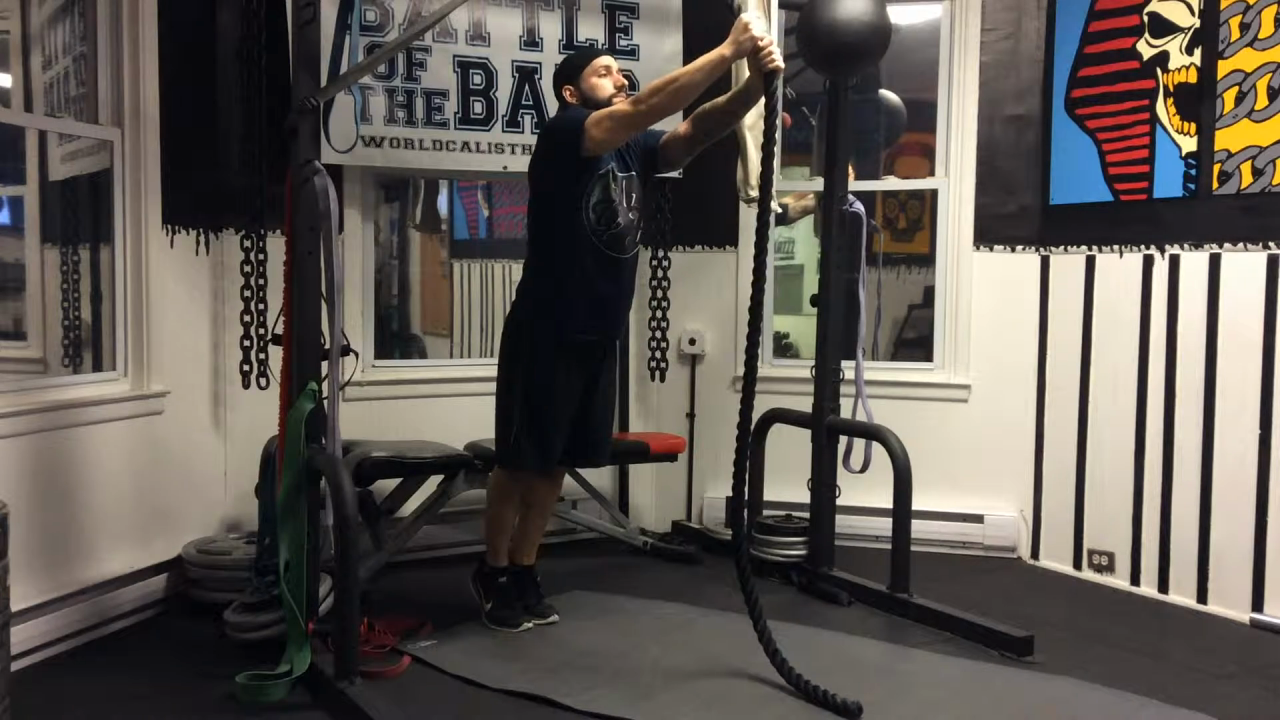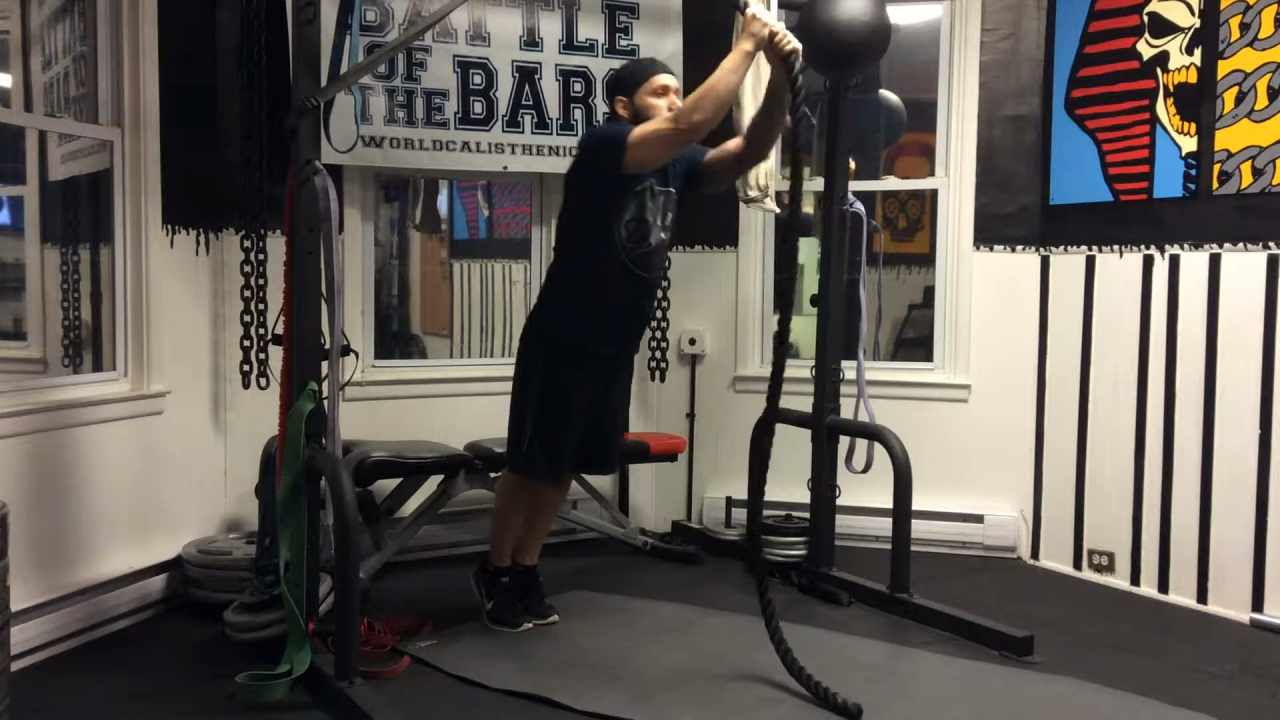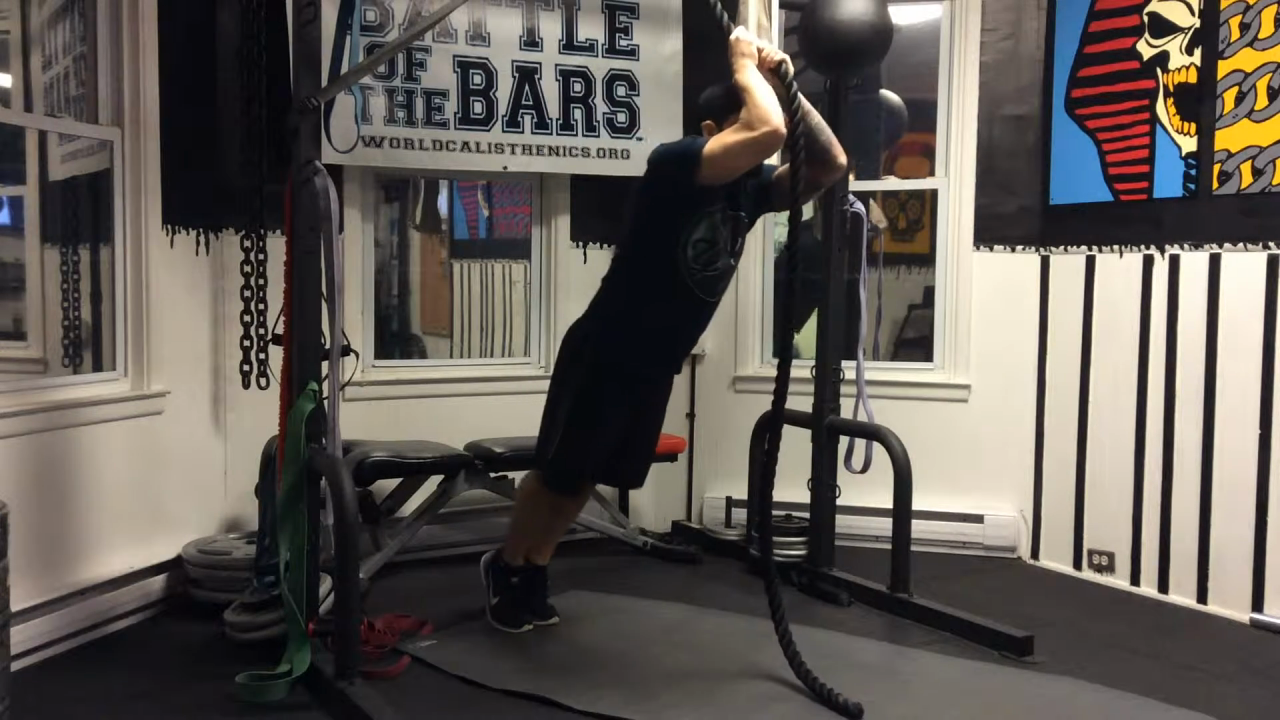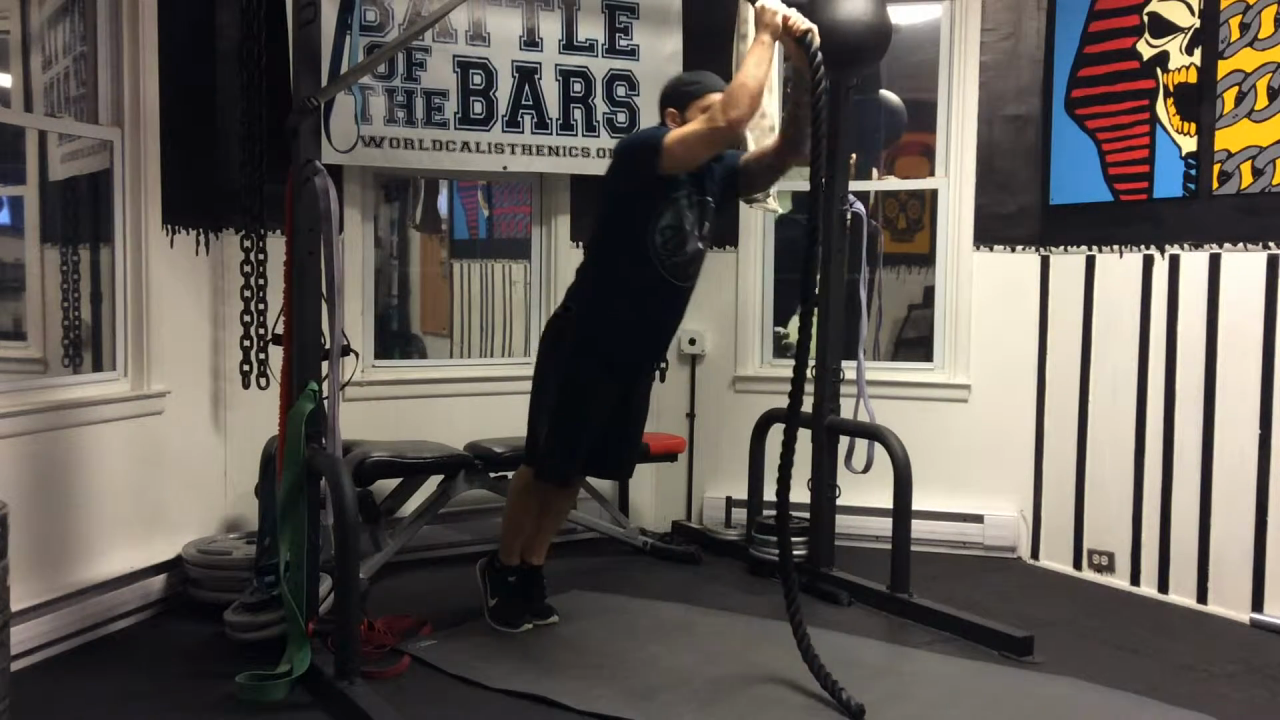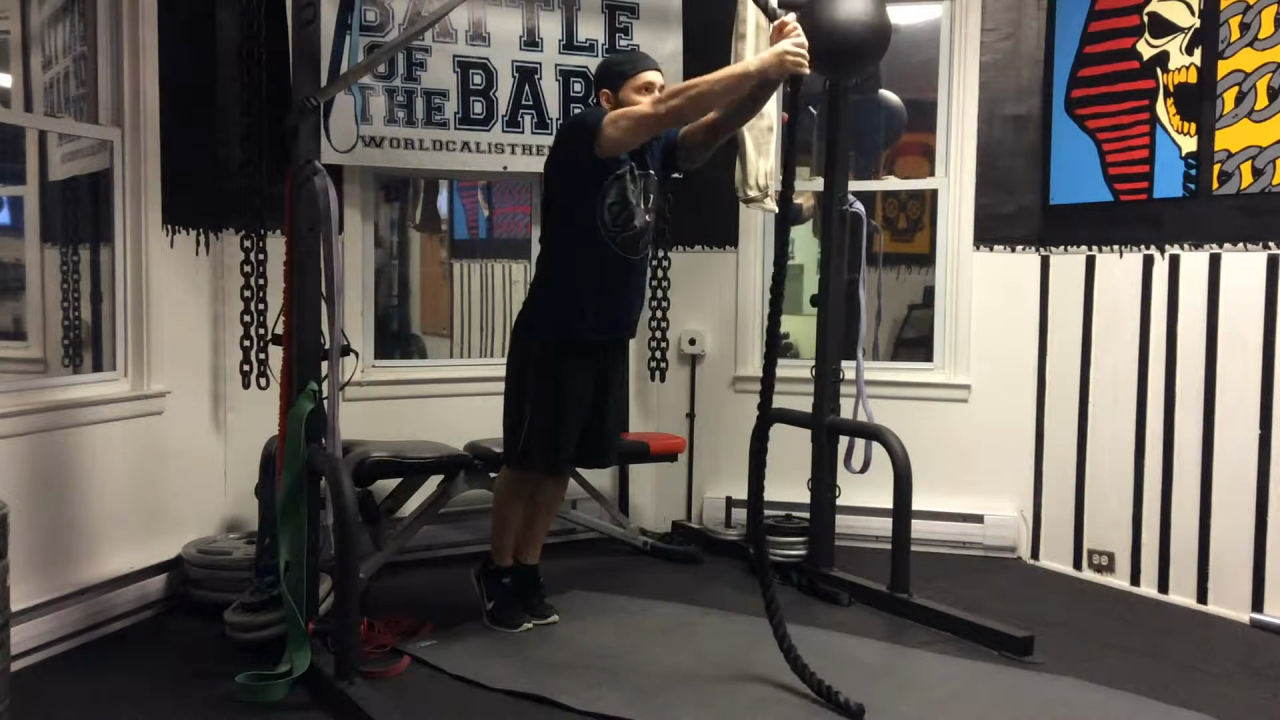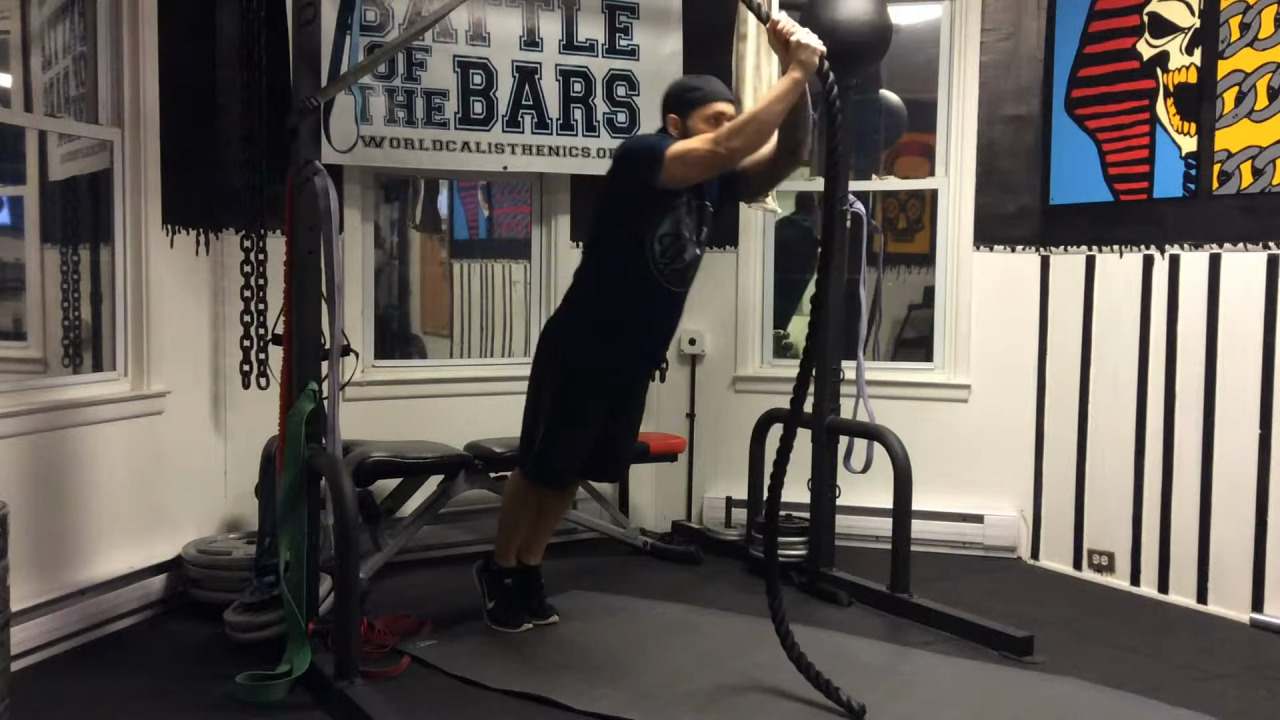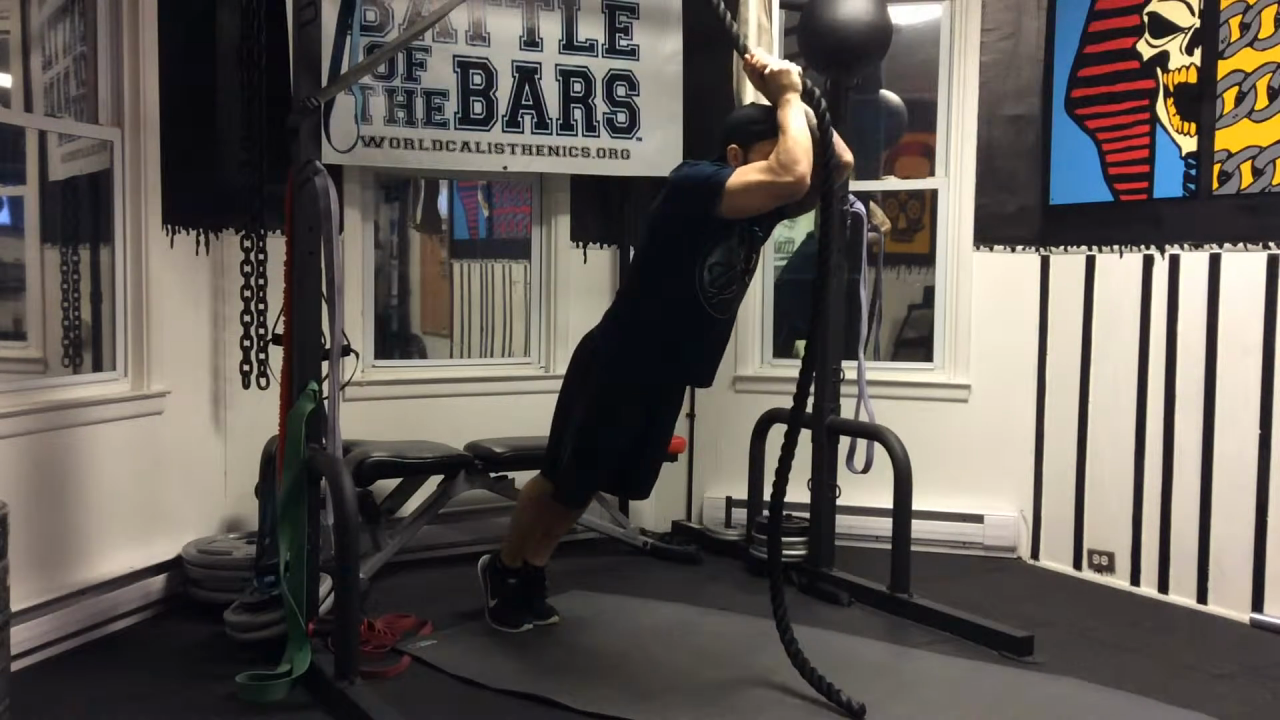
dt=0.7s
person 1, frame 1
left shoulder: (635, 148)
right shoulder: (561, 137)
left elbow: (699, 127)
right elbow: (647, 107)
left wrist: (756, 81)
right wrist: (728, 49)
left hip: (599, 335)
right hip: (545, 333)
left knee: (555, 461)
right knee: (520, 459)
left ankle: (523, 570)
right ankle: (493, 573)
person 1, frame 2
left shoulder: (677, 164)
right shoulder: (602, 147)
left elbow: (749, 149)
right elbow: (691, 124)
left wrist: (780, 76)
left hip: (617, 346)
right hip: (564, 343)
left knee: (562, 468)
right knee: (532, 465)
left ankle: (524, 573)
right ankle: (495, 574)
person 1, frame 3
left shoulder: (752, 188)
right shoulder: (674, 164)
left elbow: (830, 163)
right elbow: (769, 132)
left wrist: (781, 83)
right wrist: (744, 66)
left hip: (657, 366)
right hip: (603, 355)
left knee: (586, 478)
right knee: (558, 473)
left ankle: (533, 572)
right ankle: (507, 569)
person 1, frame 4
left shoulder: (718, 174)
right shoulder: (641, 154)
left elbow: (792, 148)
right elbow: (730, 121)
left wrist: (803, 65)
left hip: (639, 355)
right hip: (583, 346)
left knee: (578, 472)
right knee: (549, 466)
left ankle: (531, 572)
right ankle: (503, 570)
person 1, frame 5
left shoulder: (656, 150)
right shoulder: (581, 135)
left elbow: (720, 121)
right elbow: (668, 111)
left wrist: (772, 69)
right wrist: (759, 65)
left hip: (609, 337)
right hip: (555, 335)
left knee: (561, 463)
right knee: (529, 460)
left ankle: (527, 571)
right ankle: (497, 573)
person 1, frame 6
left shoulder: (715, 182)
right shoulder: (639, 157)
left elbow: (787, 155)
right elbow: (729, 147)
left wrist: (797, 78)
right wrist: (795, 73)
left hip: (635, 357)
right hip: (581, 351)
left knee: (574, 473)
right knee: (544, 469)
left ankle: (528, 573)
right ankle: (498, 571)
person 1, frame 7
left shoulder: (763, 205)
right shoulder: (694, 185)
left elbow: (839, 163)
right elbow: (794, 177)
left wrist: (790, 97)
right wrist: (787, 98)
left hip: (667, 377)
right hip: (615, 367)
left knee: (590, 485)
right knee: (565, 482)
left ankle: (532, 573)
right ankle: (503, 570)
